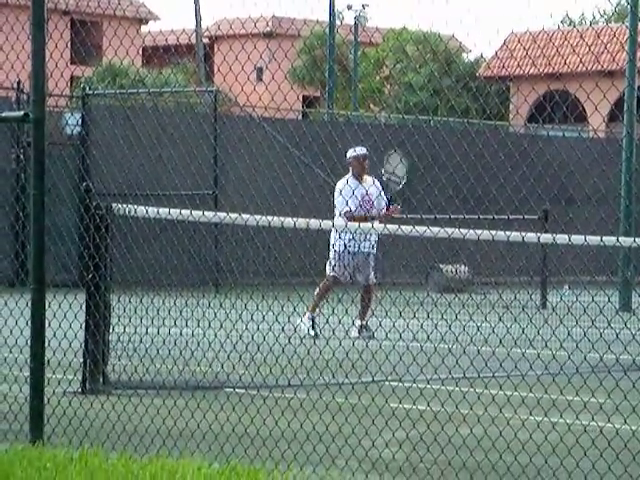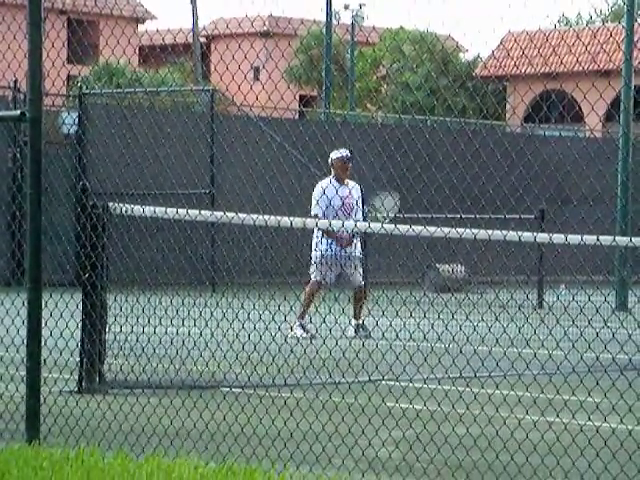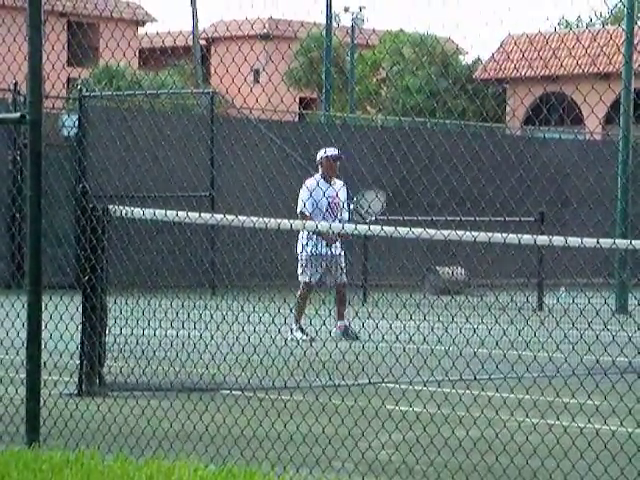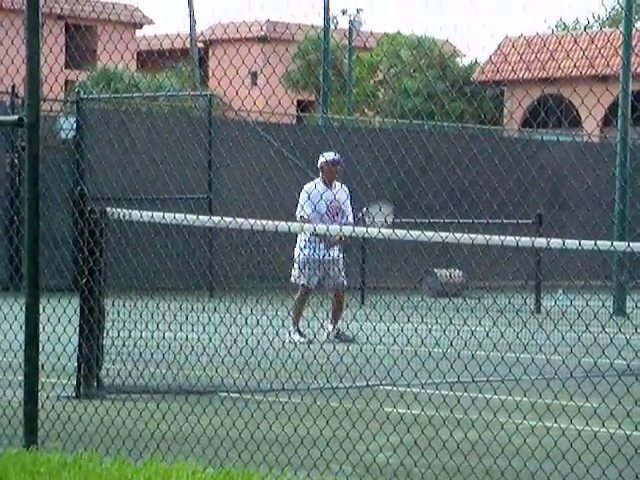
dt=0.3s
person 1, frame 1
left shoulder: (373, 183)
right shoulder: (344, 185)
left elbow: (384, 210)
right elbow: (350, 216)
left wrist: (390, 211)
right wrist: (375, 217)
left hip: (366, 244)
right hip: (344, 243)
left knee: (368, 285)
right knee: (332, 280)
left ankle: (360, 325)
right ankle: (310, 317)
person 1, frame 2
left shoulder: (355, 188)
right shoulder: (323, 187)
left elbow: (358, 219)
right elbow: (317, 219)
left wrist: (353, 235)
right wrist: (337, 238)
left hip: (350, 247)
right hip: (327, 247)
left knee: (360, 287)
right knee: (316, 284)
left ankle: (357, 324)
right ankle: (299, 323)
person 1, frame 3
left shoulder: (341, 187)
right shoulder: (311, 185)
right elbow: (303, 215)
left wrist: (341, 233)
right wrist: (323, 235)
left hip: (334, 247)
right hip: (313, 246)
left knee: (341, 285)
right knee: (307, 286)
left ankle: (341, 325)
right ankle: (296, 326)
person 1, frame 4
left shoulder: (343, 191)
right shoulder: (311, 189)
left elbow: (347, 222)
right elbow: (303, 220)
left wrist: (342, 237)
right wrist: (323, 237)
left hip: (334, 250)
right hip: (310, 249)
left knee: (339, 290)
right knee: (305, 289)
left ankle: (333, 329)
right ankle: (294, 329)
